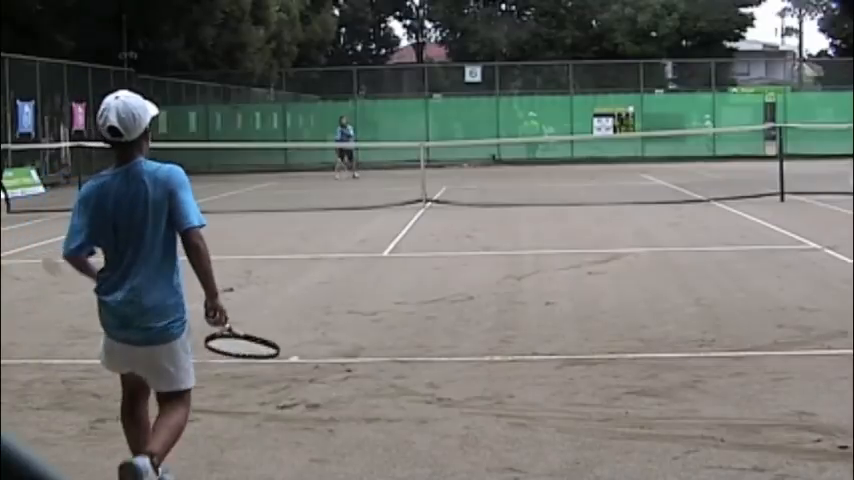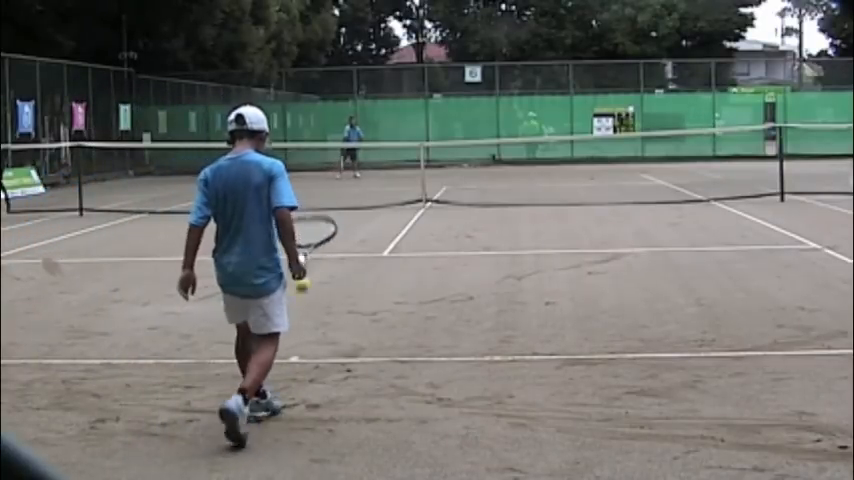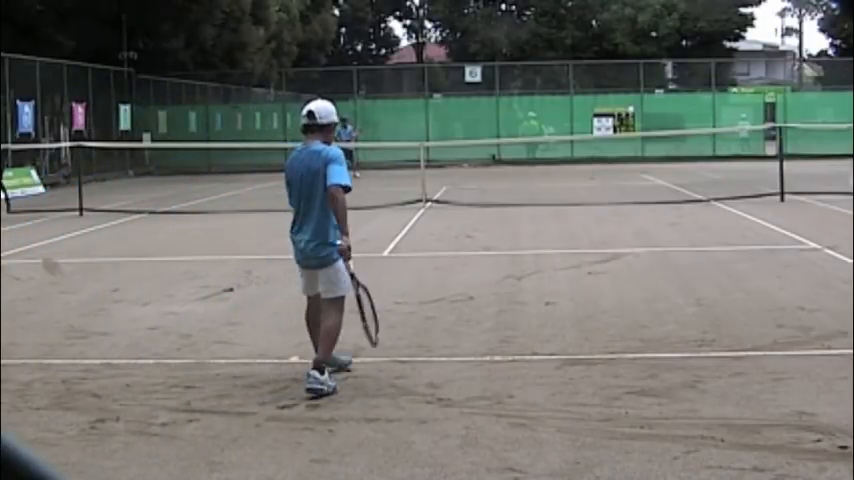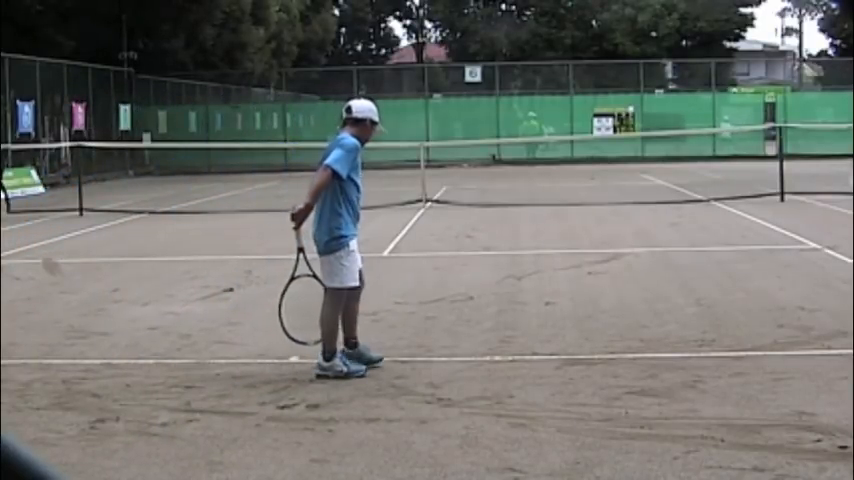
dt=1s
person 1, frame 1
left shoulder: (93, 190)
right shoulder: (170, 178)
left elbow: (74, 253)
right elbow: (193, 239)
right wrist: (212, 295)
left hip: (117, 314)
right hip: (164, 314)
left knee: (133, 393)
right knee: (175, 405)
person 1, frame 2
left shoulder: (210, 173)
right shoulder: (271, 167)
left elbow: (197, 225)
right elbow: (282, 216)
left wrist: (188, 269)
right wrist: (294, 260)
left hip: (229, 271)
right hip: (264, 271)
left knee: (245, 335)
right knee: (266, 344)
left ankle: (256, 397)
right ankle: (238, 401)
person 1, frame 3
left shoulder: (292, 160)
right shoulder: (332, 154)
right elbow: (336, 191)
right wrist: (344, 234)
left hip: (302, 244)
right hip: (328, 245)
left knee: (315, 302)
right knee: (333, 308)
left ankle: (324, 358)
right ankle: (318, 372)
person 1, frame 4
left shoulder: (341, 144)
right shoulder: (349, 144)
left elbow: (326, 178)
right elbow: (324, 174)
right wrist: (307, 207)
left hip: (338, 232)
right hip: (338, 234)
left knee: (355, 285)
right knee: (337, 294)
left ankle: (352, 347)
right ankle: (329, 361)
